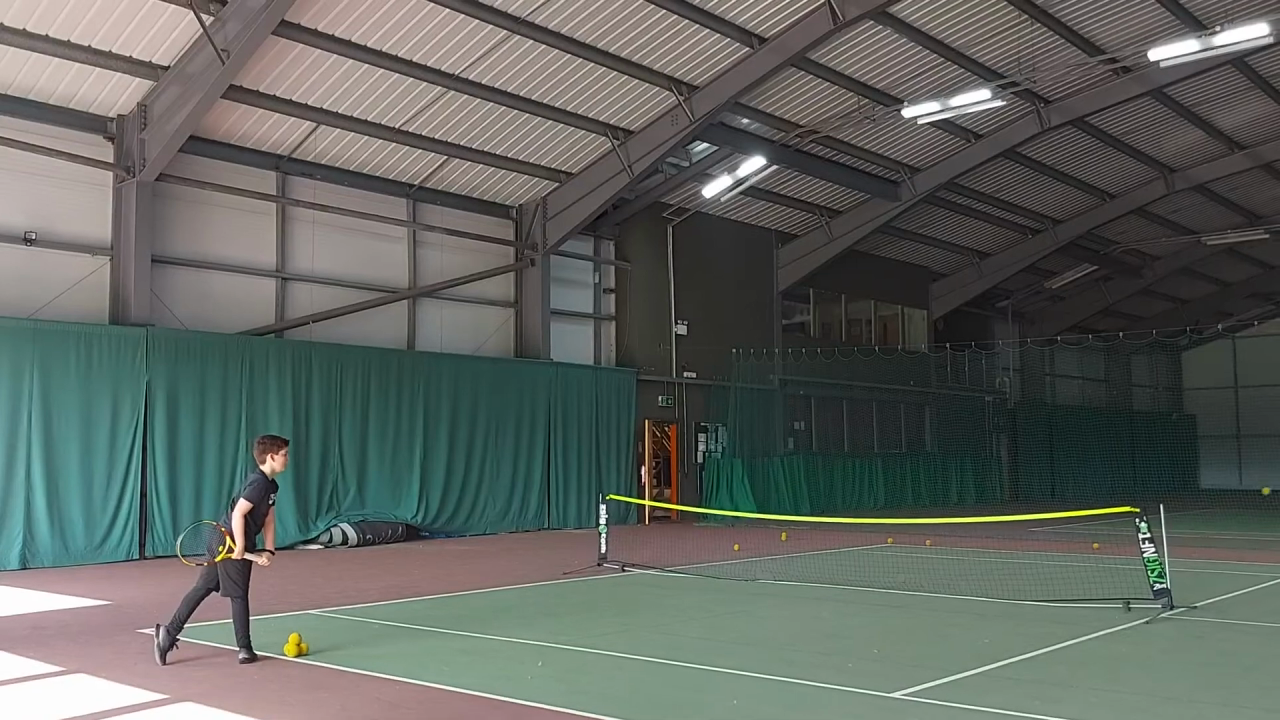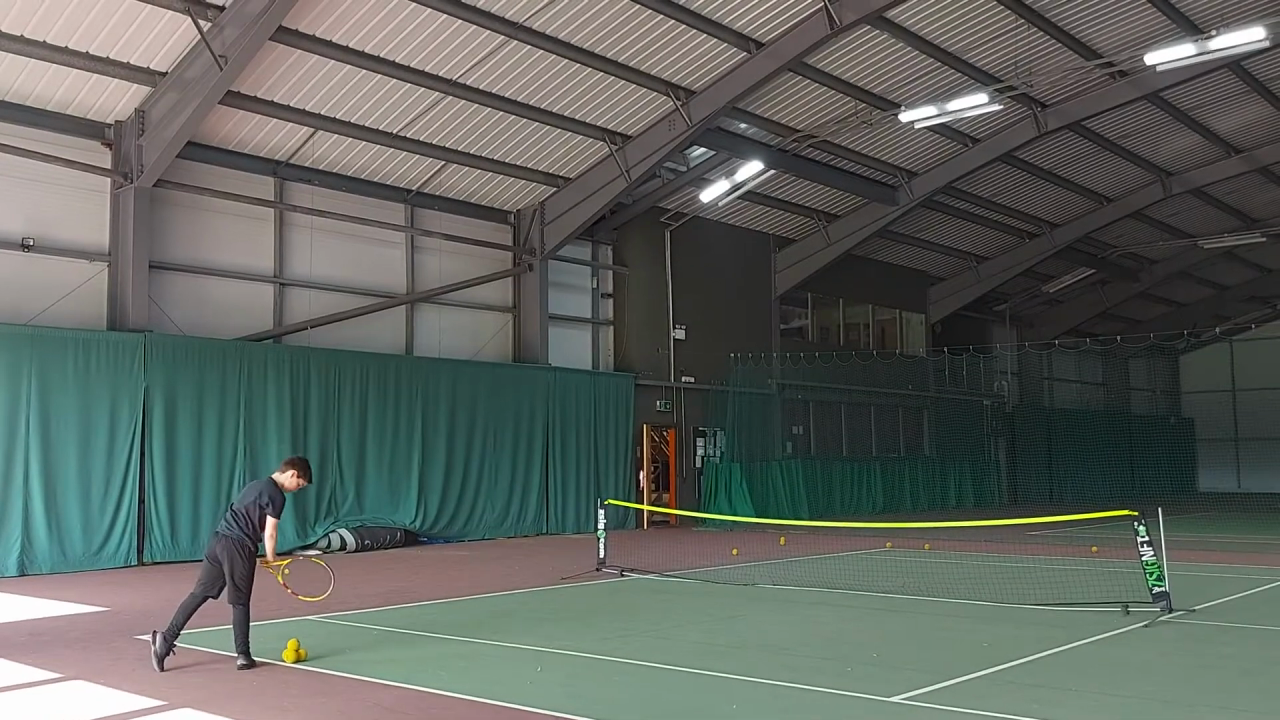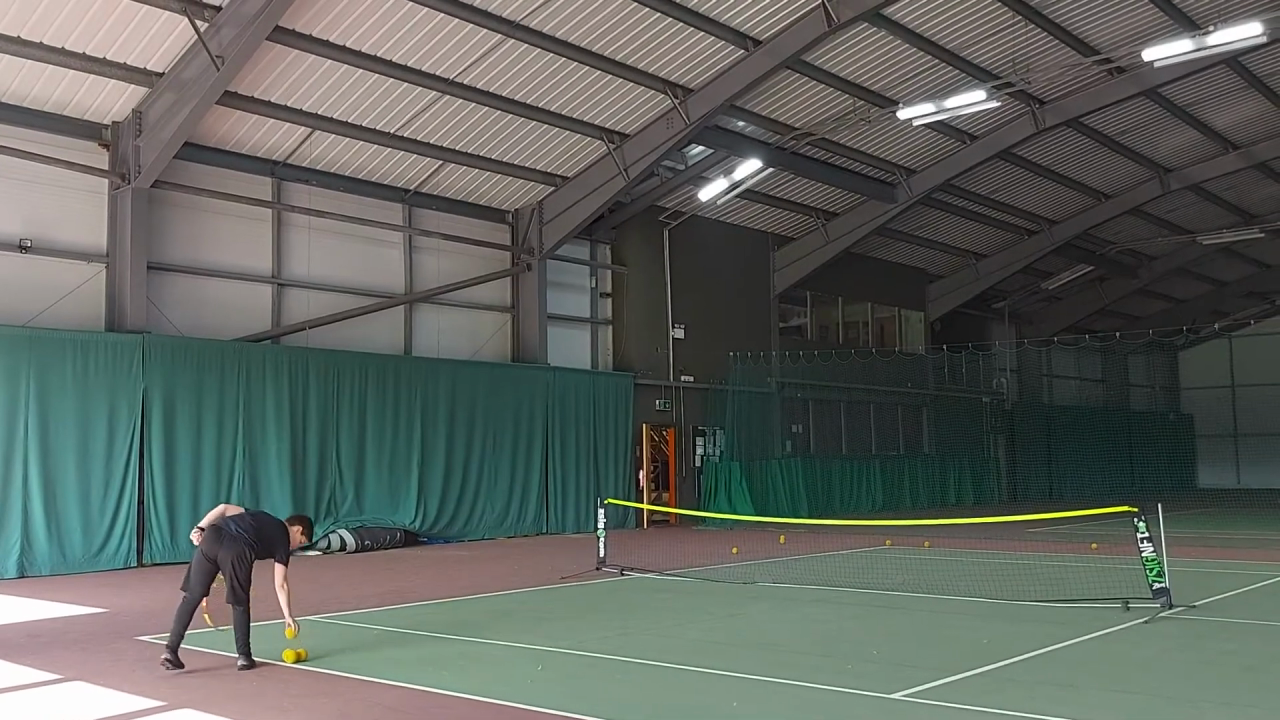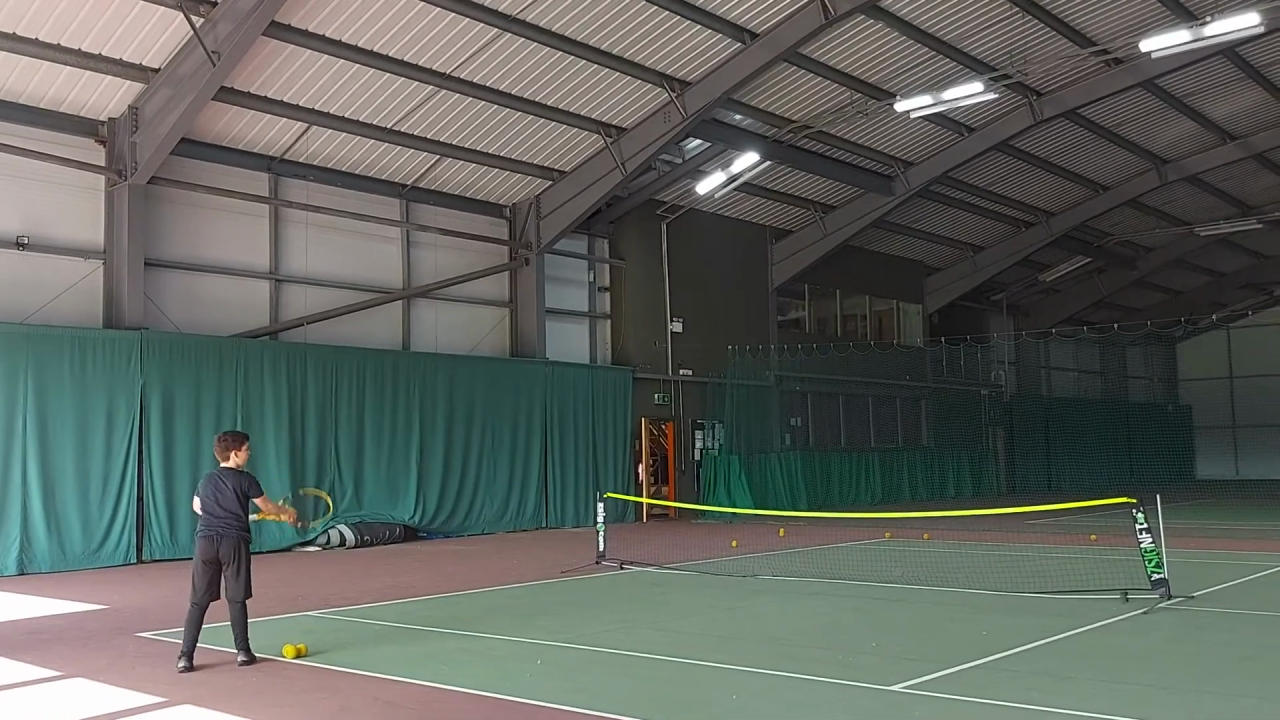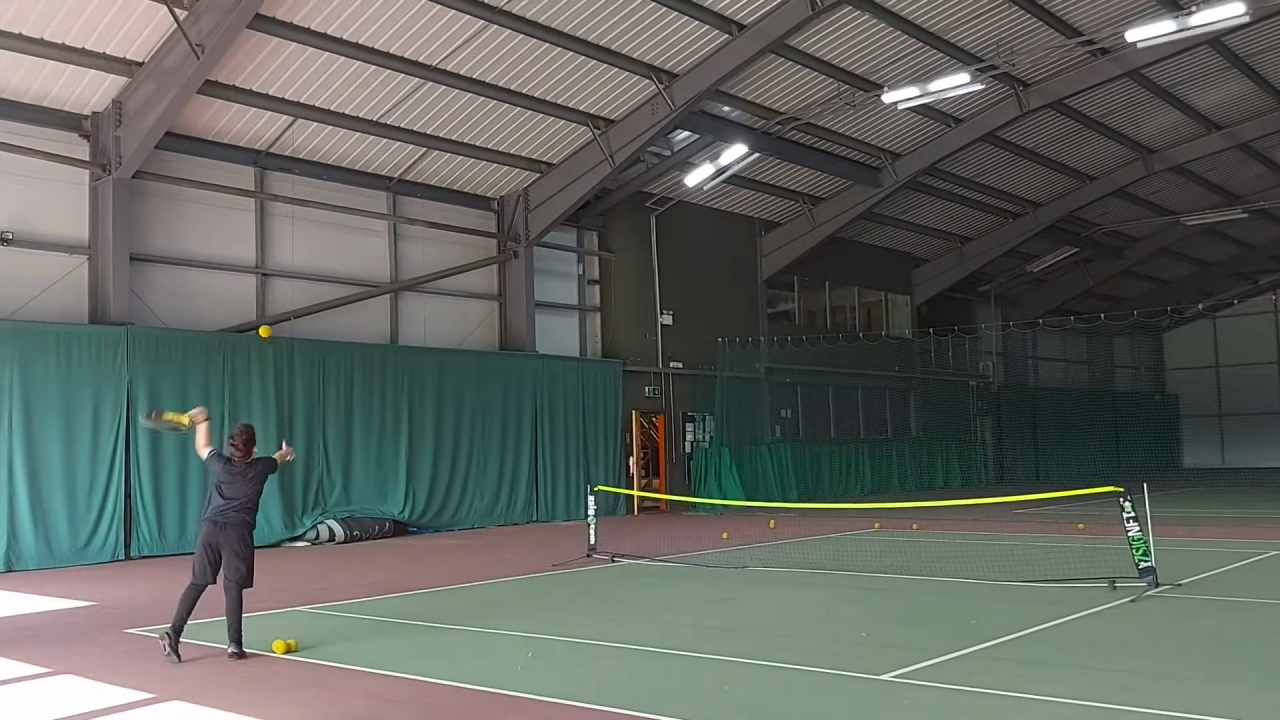
dt=1s
person 1, frame 1
left shoulder: (270, 485)
right shoulder: (258, 483)
left elbow: (268, 520)
right elbow: (238, 513)
left wrist: (269, 550)
right wrist: (241, 546)
right hip: (231, 542)
left knee: (201, 589)
right knee: (239, 596)
left ankle: (169, 633)
right ankle: (245, 649)
person 1, frame 2
left shoulder: (256, 485)
right shoulder: (277, 496)
right elbow: (269, 534)
right wrist: (270, 558)
left hip: (218, 538)
right hip: (238, 547)
left knee: (198, 594)
right knee: (240, 603)
left ankle: (165, 638)
right ankle: (243, 656)
person 1, frame 3
left shoulder: (259, 515)
right shoulder: (282, 541)
left elbow: (223, 508)
right elbow: (280, 584)
left wrist: (201, 528)
right wrist: (288, 617)
left hip: (212, 538)
right hip: (238, 550)
left knee: (192, 597)
right knee: (240, 604)
left ankle: (171, 650)
right ankle: (243, 656)
person 1, frame 4
left shoulder: (207, 478)
right shoulder: (246, 480)
left elbow: (197, 507)
right elbow: (266, 506)
right wrist: (286, 512)
left hip: (206, 541)
right hip: (234, 543)
left knee: (199, 601)
right knee: (236, 600)
left ankle: (185, 656)
right ankle: (243, 651)
person 1, frame 5
left shoulder: (221, 466)
right shoulder: (260, 465)
left elbow: (202, 448)
right elbow: (278, 459)
left wrist: (202, 421)
right wrist: (285, 452)
left hip: (211, 528)
right hip: (239, 534)
left knee: (197, 584)
right knee: (234, 589)
left ankle: (173, 633)
right ankle: (234, 644)
